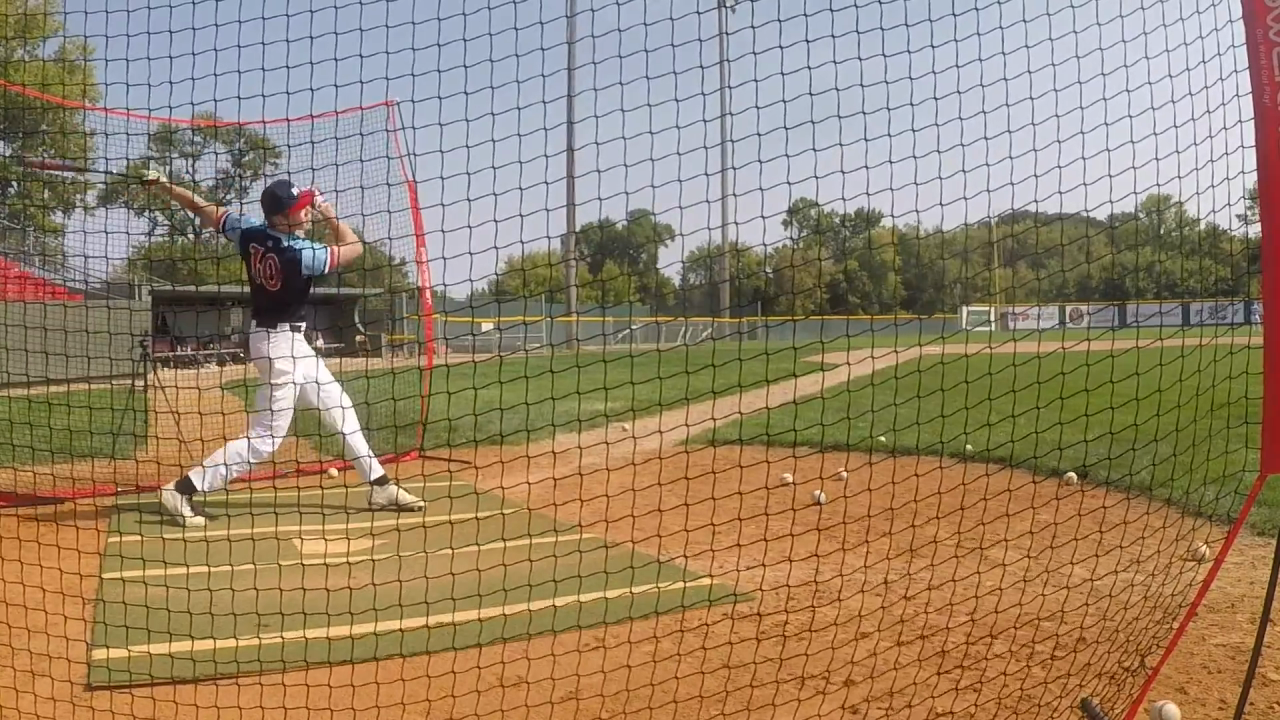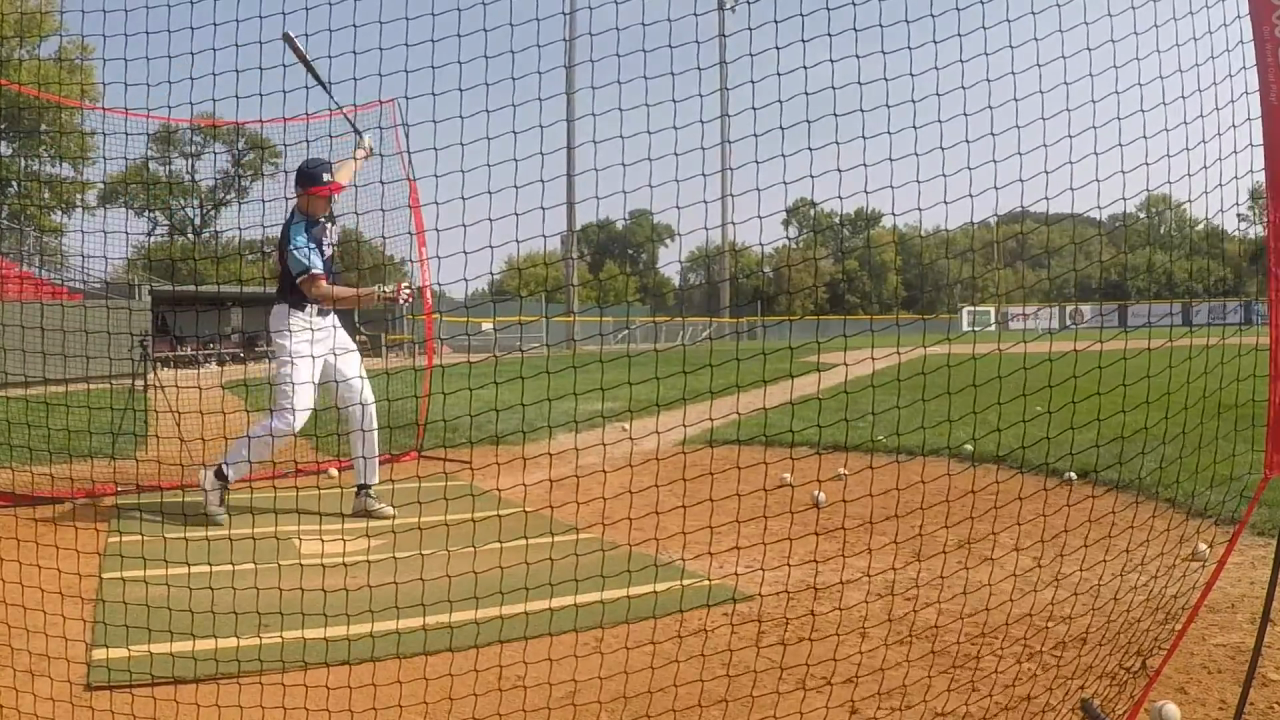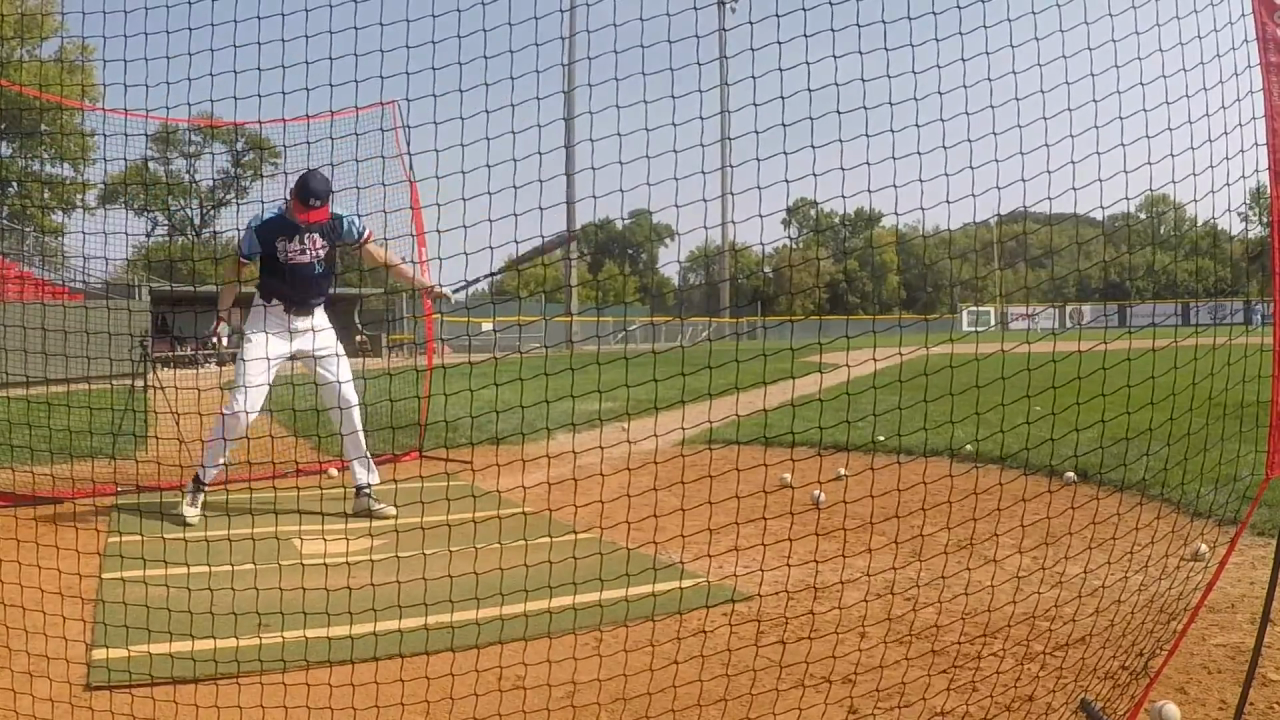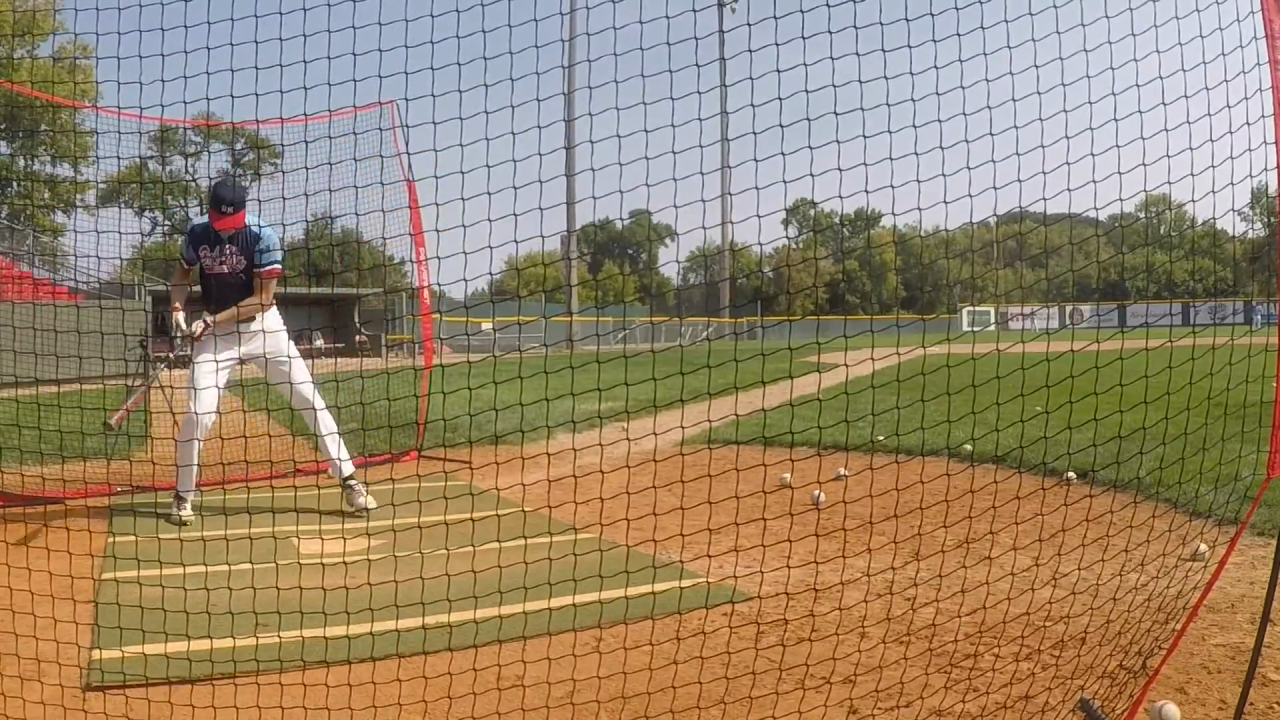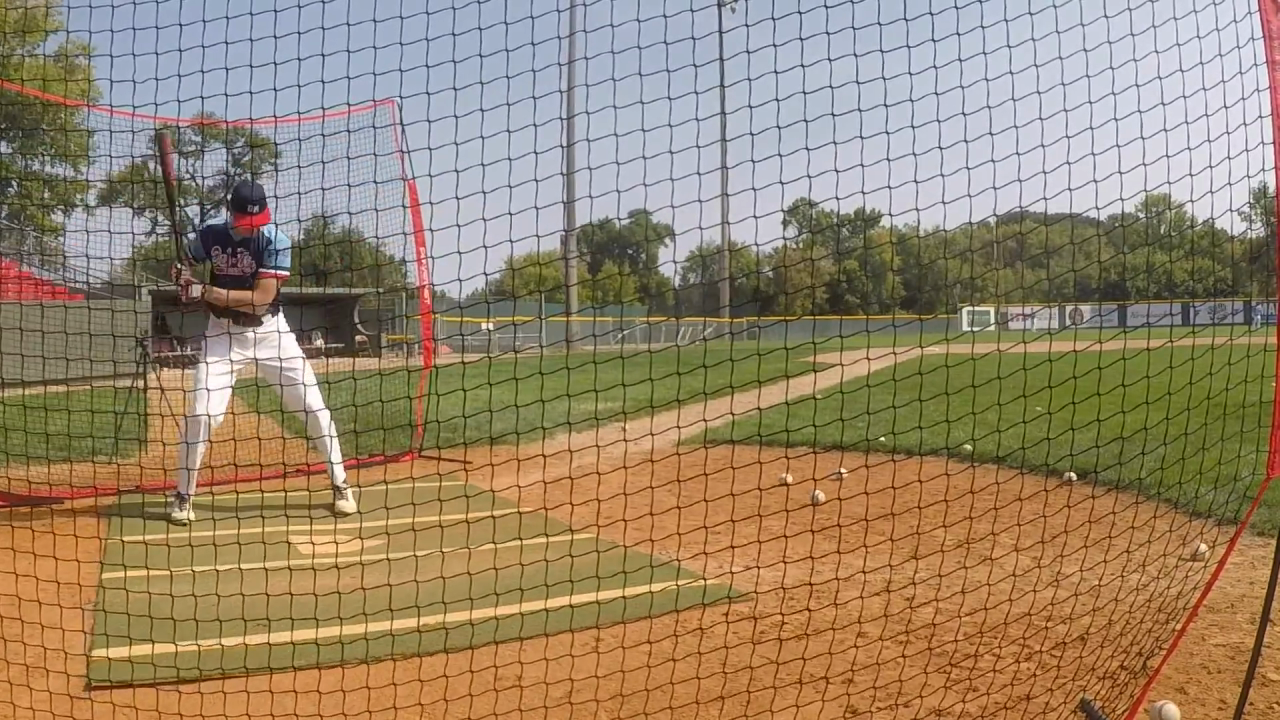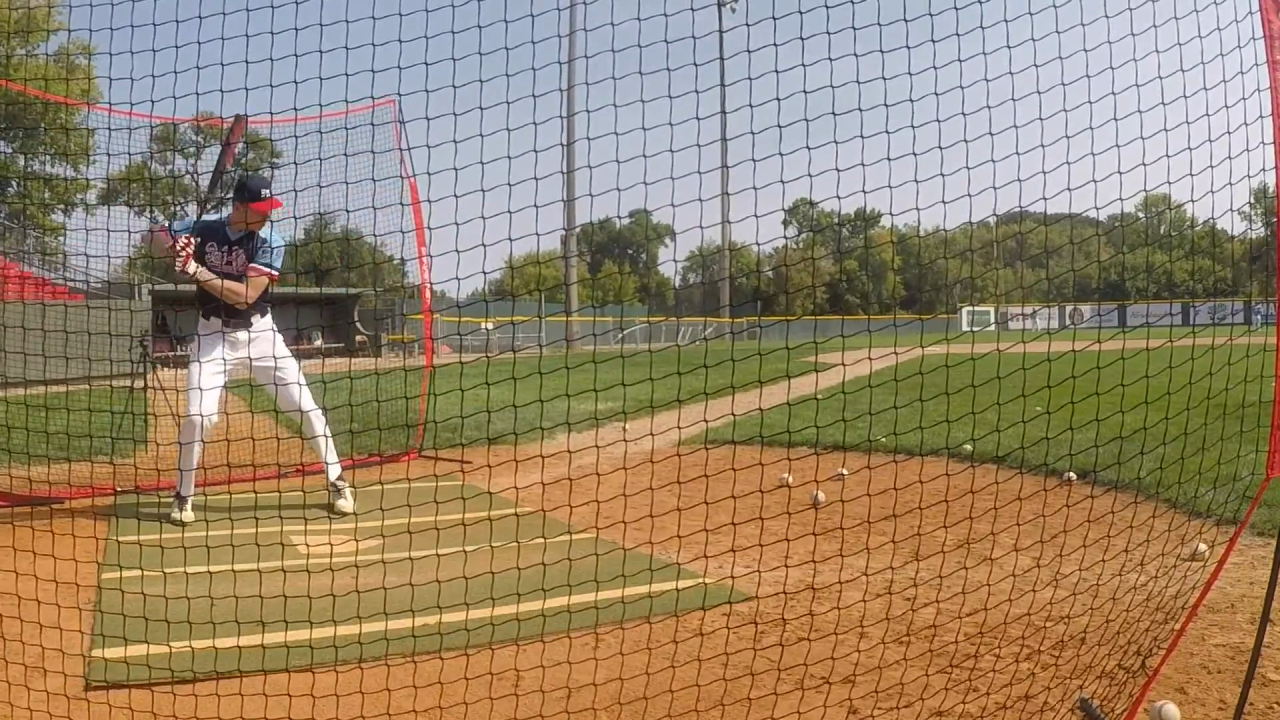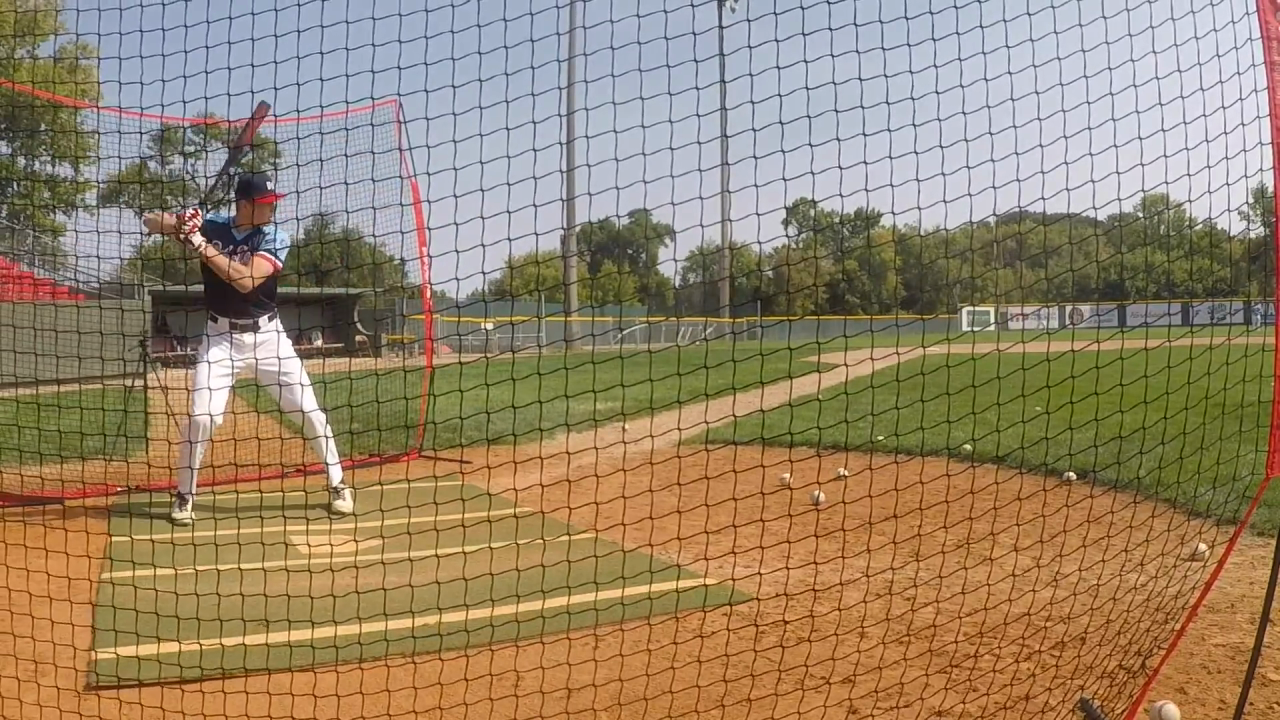
dt=0.4s
person 1, frame 1
left shoulder: (249, 232)
right shoulder: (301, 255)
left elbow: (201, 207)
right elbow: (355, 247)
left wrist: (163, 185)
right wrist: (327, 214)
left hip: (281, 340)
right hip: (280, 343)
left knee: (340, 408)
right knee: (264, 439)
left ankle: (380, 486)
right ankle: (183, 489)
person 1, frame 2
left shoulder: (317, 209)
right shoulder: (298, 238)
left elbow: (341, 175)
right elbow: (323, 293)
left wrist: (360, 155)
right wrist: (381, 295)
left hip: (327, 321)
right hip: (297, 325)
left knee: (361, 403)
right knee: (289, 417)
left ankle: (364, 492)
right ankle: (220, 477)
person 1, frame 3
left shoulder: (337, 222)
right shoulder: (263, 226)
left elbow: (377, 253)
right elbow: (237, 273)
left wrist: (420, 282)
right wrist: (222, 316)
left hip: (314, 320)
right hip: (269, 320)
left knee: (346, 402)
right knee: (241, 408)
left ankle: (364, 492)
right ankle: (198, 485)
person 1, frame 4
left shoulder: (262, 236)
right shoulder: (196, 234)
left elbow: (262, 298)
right elbow: (182, 274)
left wrist: (212, 321)
right wrist: (177, 306)
left hip: (263, 324)
right hip: (214, 328)
left knee: (310, 400)
right knee: (198, 414)
left ankle: (349, 481)
right ankle: (183, 495)
person 1, frame 5
left shoulder: (275, 240)
right shoulder: (210, 234)
left elbow: (260, 299)
right elbow: (186, 264)
left wrist: (203, 291)
right wrist: (182, 274)
left hip: (269, 330)
right hip: (222, 332)
left knee: (313, 406)
right knee: (202, 414)
left ankle: (340, 484)
right ankle: (183, 495)
person 1, frame 6
left shoulder: (270, 243)
right shoulder: (204, 227)
left elbow: (246, 295)
left wrist: (197, 271)
right wrist: (175, 247)
left hip: (259, 331)
right hip: (214, 334)
left knee: (305, 407)
right knee: (199, 415)
left ankle: (337, 482)
right ankle: (183, 495)
person 1, frame 7
left shoulder: (275, 238)
right shoulder: (211, 226)
left elbow: (246, 281)
right elbow: (150, 221)
left wrist: (200, 244)
right wrist: (181, 224)
left hip: (266, 334)
right hip: (221, 335)
left knee: (309, 410)
right knee: (203, 417)
left ankle: (337, 484)
right ankle: (184, 495)
